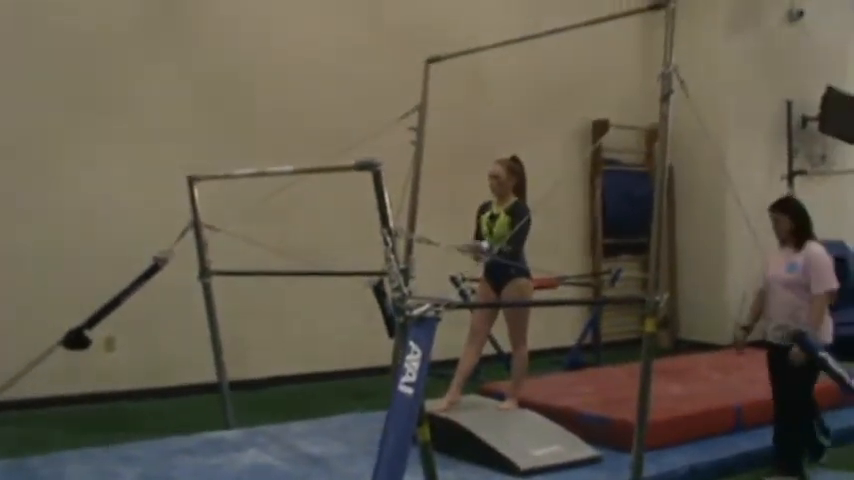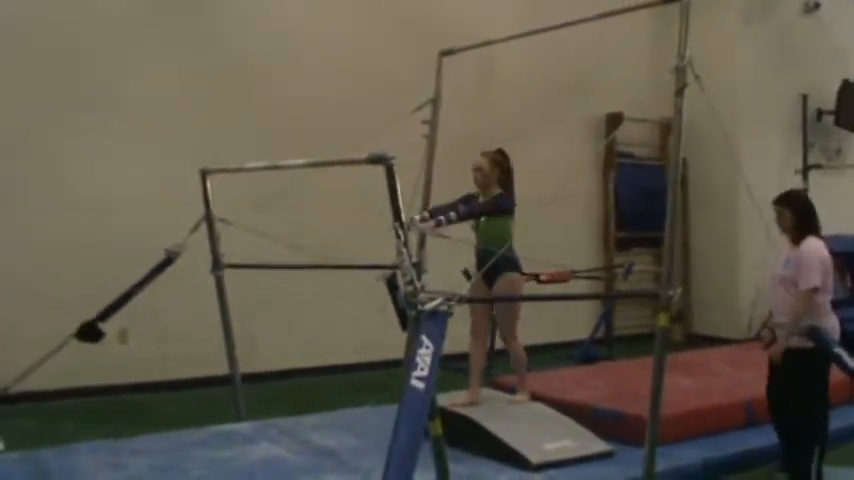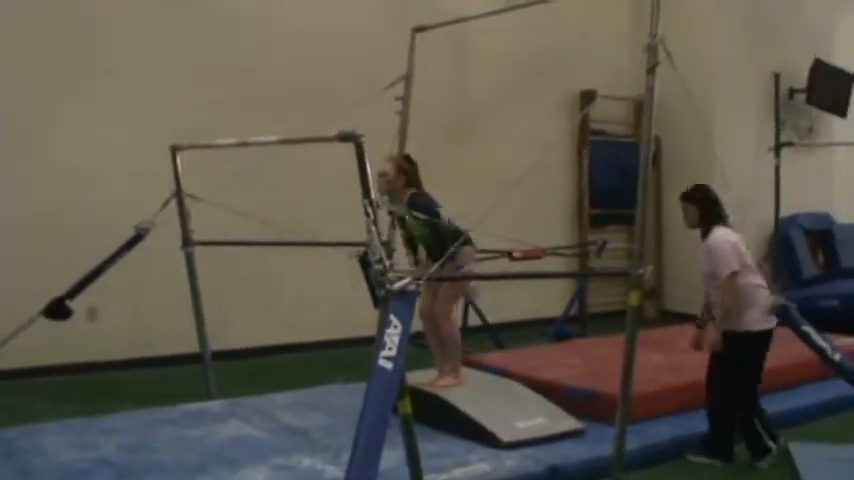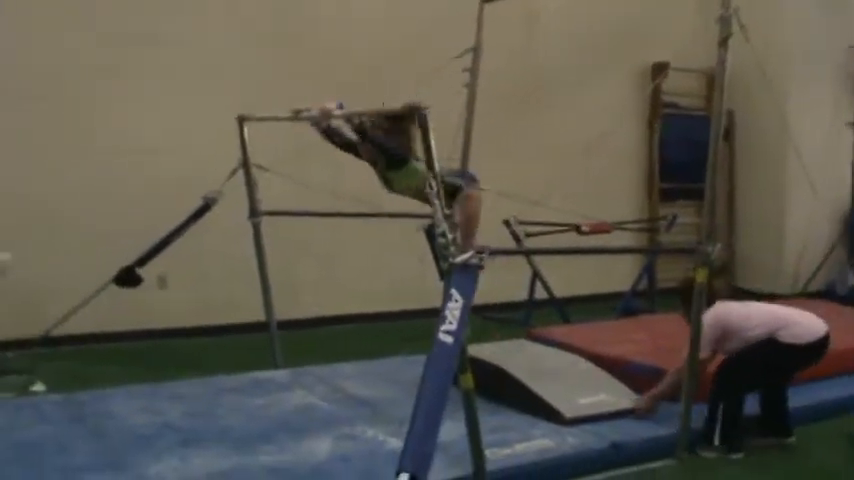
dt=0.7s
person 1, frame 1
left shoulder: (814, 254)
right shoulder: (776, 253)
left elbow: (821, 301)
right elbow: (765, 293)
right wrist: (747, 326)
left hip: (809, 343)
right hip: (778, 341)
left knee: (798, 402)
right knee: (782, 405)
left ankle: (820, 446)
person 1, frame 2
left shoulder: (811, 249)
right shoulder: (795, 248)
left elbow: (806, 300)
left wrist: (782, 341)
right wrist: (773, 331)
left hip: (810, 344)
right hip: (790, 340)
left knee: (811, 410)
right knee: (778, 401)
person 1, frame 3
left shoulder: (720, 240)
right shoulder: (713, 238)
left elbow: (731, 288)
right elbow: (713, 291)
left wrist: (716, 330)
right wrist: (702, 325)
left hip: (751, 325)
right hip: (734, 324)
left knee: (740, 389)
right knee: (719, 387)
left ankle: (765, 445)
right ankle: (717, 449)
person 1, frame 4
left shoulder: (709, 321)
right shoulder: (723, 311)
left elbow: (686, 370)
right elbow: (697, 365)
left wrist: (652, 397)
left hip: (800, 339)
right hip: (815, 334)
left knee: (728, 376)
right knee: (771, 370)
left ankle: (724, 443)
right ankle: (777, 430)
person 2, frame 1
left shoulder: (520, 211)
right shoulder: (484, 209)
left elbow: (514, 250)
right elbow: (479, 244)
left wrist: (483, 247)
right wrist: (475, 251)
left hip: (515, 277)
right hip: (490, 276)
left knee: (517, 340)
right knee: (475, 335)
left ankle: (512, 397)
right ankle: (453, 392)
person 2, frame 2
left shoulder: (503, 202)
right shoulder: (471, 198)
left elbow: (470, 213)
right elbow: (446, 209)
left wrist: (431, 222)
right wrist: (419, 218)
left hip: (506, 271)
right hip: (482, 271)
left knee: (508, 336)
right knee: (477, 334)
left ankle: (523, 390)
right ankle: (473, 392)
person 2, frame 3
left shoulder: (420, 202)
right shoulder: (394, 205)
left elbow: (449, 233)
left wrist: (462, 273)
right wrist: (416, 263)
left hip: (458, 251)
right hip: (435, 256)
left knee: (442, 313)
right knee: (426, 311)
left ankle: (455, 373)
right ankle: (443, 370)
person 2, frame 4
left shoulder: (396, 157)
right shoulder: (378, 159)
left elbow: (364, 135)
right elbow: (346, 142)
left wrist: (338, 112)
right wrist: (321, 122)
left hip: (462, 191)
right hip: (444, 197)
left knee: (461, 254)
